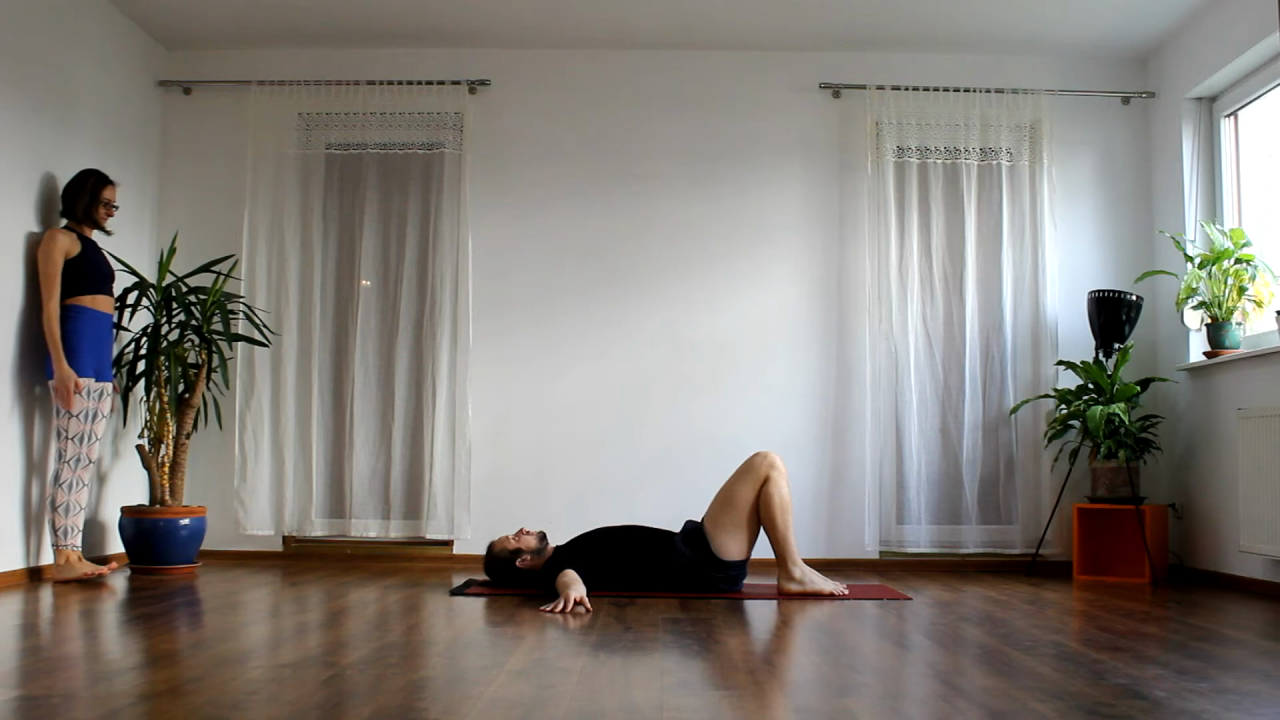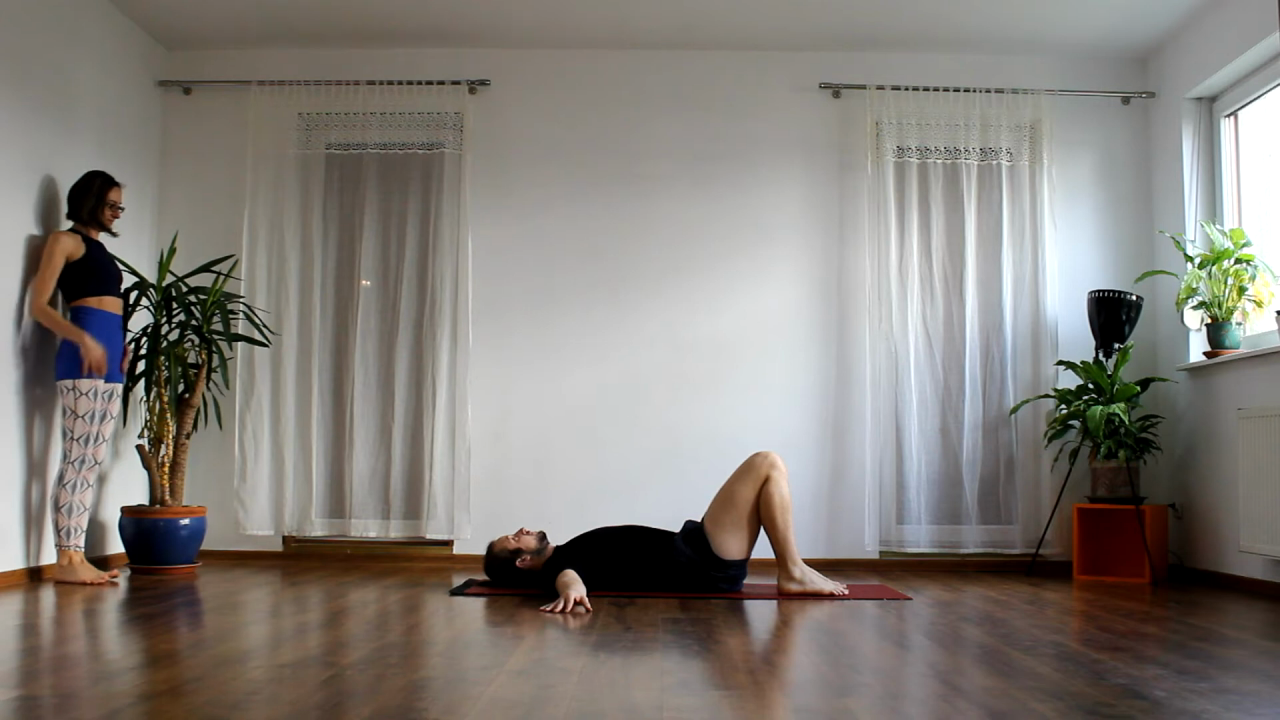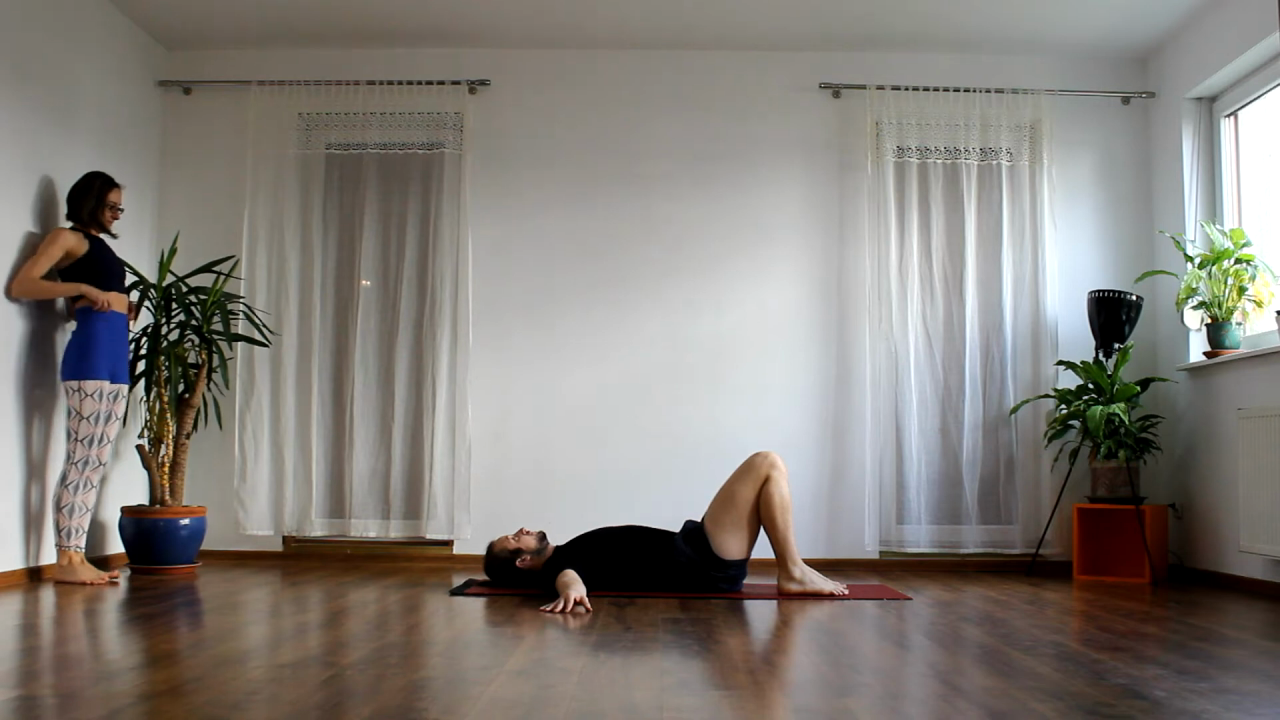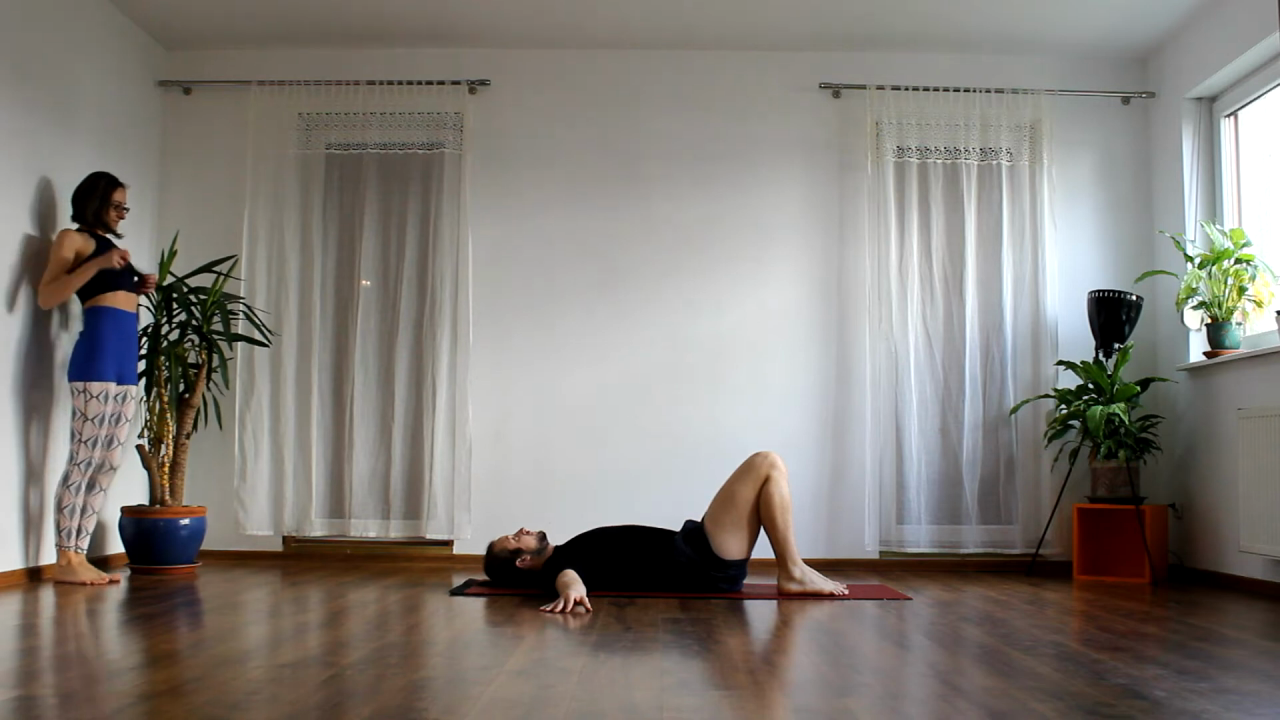
dt=0.5s
person 1, frame 1
left shoulder: (93, 247)
right shoulder: (59, 238)
right elbow: (50, 307)
left wrist: (109, 374)
right wrist: (60, 365)
left hip: (100, 353)
right hip: (77, 348)
left knee: (85, 461)
right knee: (72, 459)
left ankle: (74, 554)
right ankle: (64, 558)
person 1, frame 2
left shoulder: (99, 247)
right shoulder: (66, 241)
right elbow: (39, 305)
left wrist: (120, 345)
right wrist: (83, 339)
left hip: (108, 356)
right hip: (84, 355)
left knee: (92, 462)
right knee: (77, 459)
left ankle: (77, 557)
right ankle: (65, 560)
person 1, frame 3
left shoulder: (100, 246)
right shoulder: (67, 238)
right elbow: (20, 286)
left wrist: (122, 308)
right wrist: (82, 287)
left hip: (116, 354)
right hip: (90, 351)
left knee: (96, 463)
right knee: (81, 459)
left ankle: (77, 556)
right ankle: (65, 560)
person 1, frame 4
left shoulder: (110, 246)
right shoulder: (73, 239)
right elbow: (47, 296)
left wrist: (140, 288)
right wrist: (97, 264)
left hip: (126, 359)
right hip: (97, 356)
left knee: (109, 463)
right knee: (83, 461)
left ankle: (78, 554)
right ankle: (64, 560)
person 2, frame 1
left shoulder: (561, 556)
right shoulder: (554, 567)
right elbow: (569, 576)
right wrist: (570, 590)
left hip: (693, 553)
right hip: (704, 566)
left knee: (763, 470)
right knee: (766, 465)
left ankle: (793, 571)
right ankle: (793, 574)
person 2, frame 2
left shoulder: (559, 557)
right shoulder: (555, 568)
right elbow: (570, 577)
right wrist: (570, 589)
left hip: (694, 555)
right hip: (705, 566)
left knee: (763, 468)
right knee: (767, 464)
left ankle: (793, 571)
right ankle: (792, 573)
person 2, frame 3
left shoulder: (560, 557)
right shoulder: (555, 567)
right elbow: (568, 577)
right wrist: (571, 590)
left hip: (694, 555)
right hip: (704, 566)
left knee: (765, 469)
right knee: (767, 464)
left ankle: (793, 571)
right ankle: (793, 574)
person 2, frame 4
left shoulder: (560, 557)
right shoulder: (555, 568)
right elbow: (569, 576)
right wrist: (570, 589)
left hip: (695, 555)
right hip: (704, 566)
left knee: (763, 469)
right knee: (767, 464)
left ankle: (794, 570)
right ankle: (792, 573)
